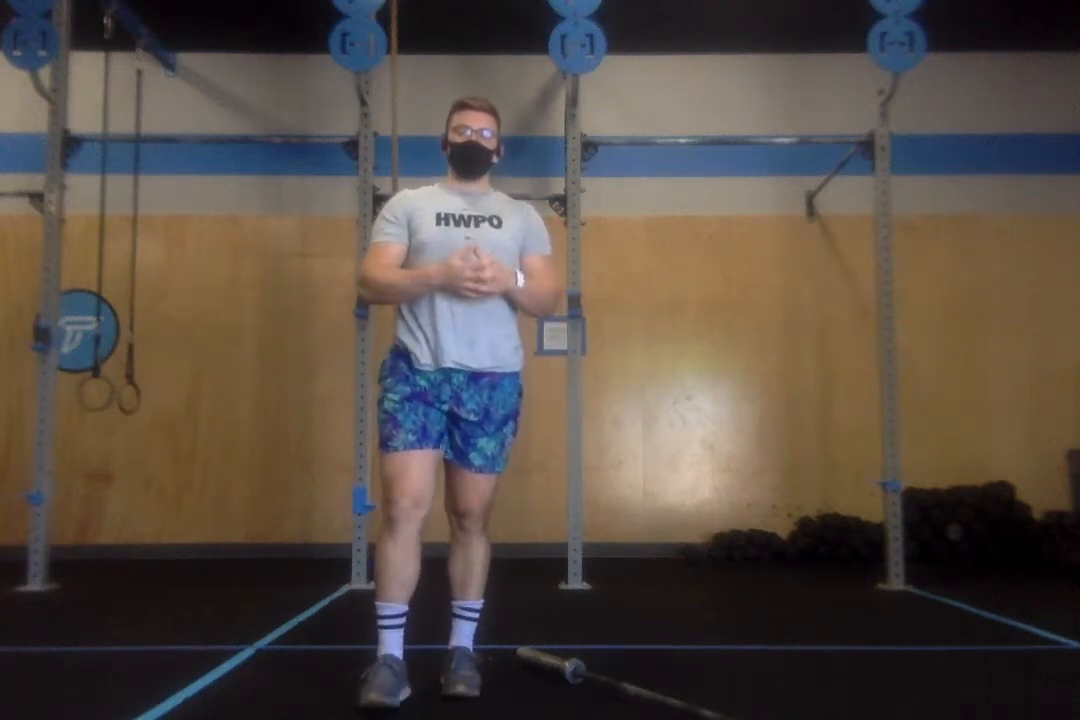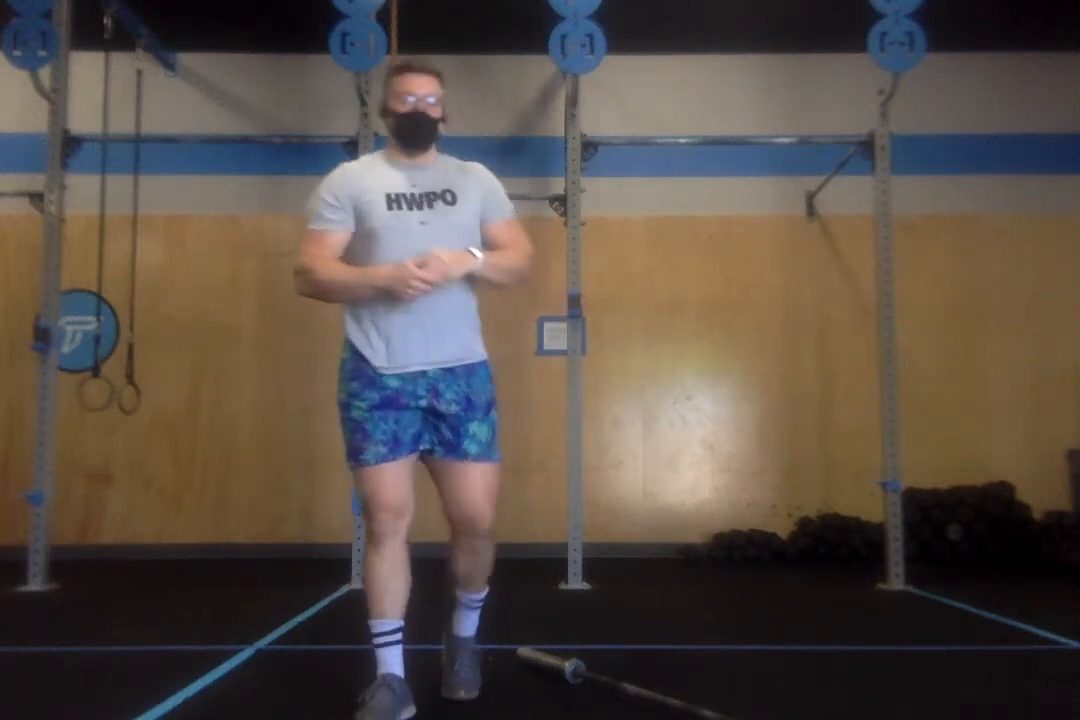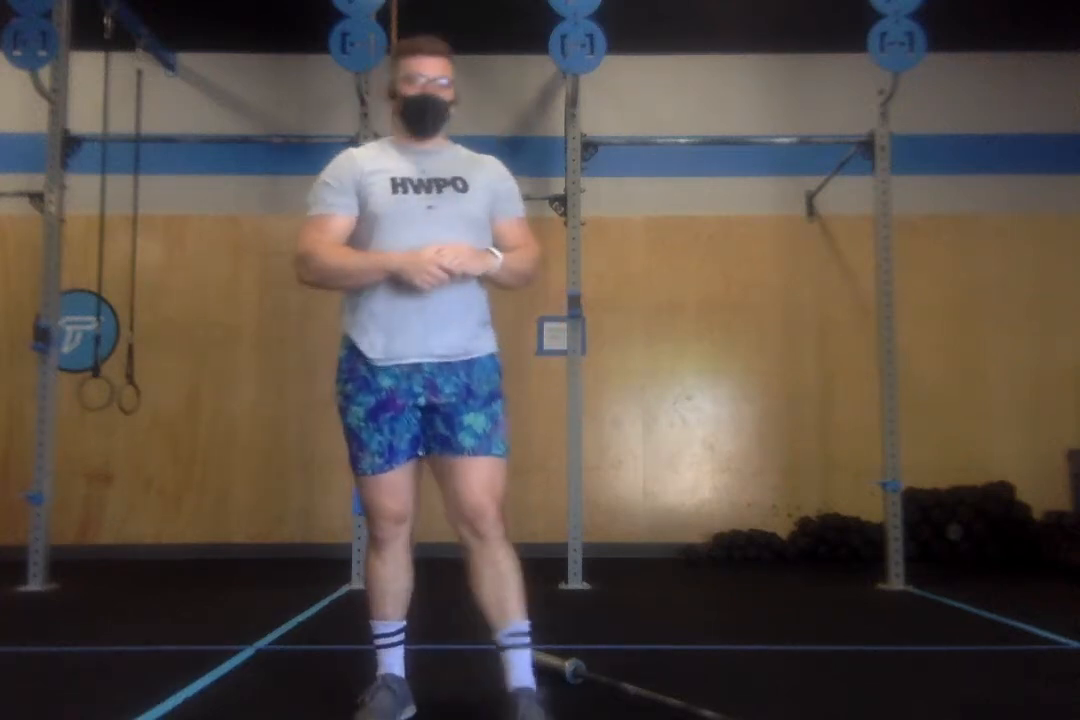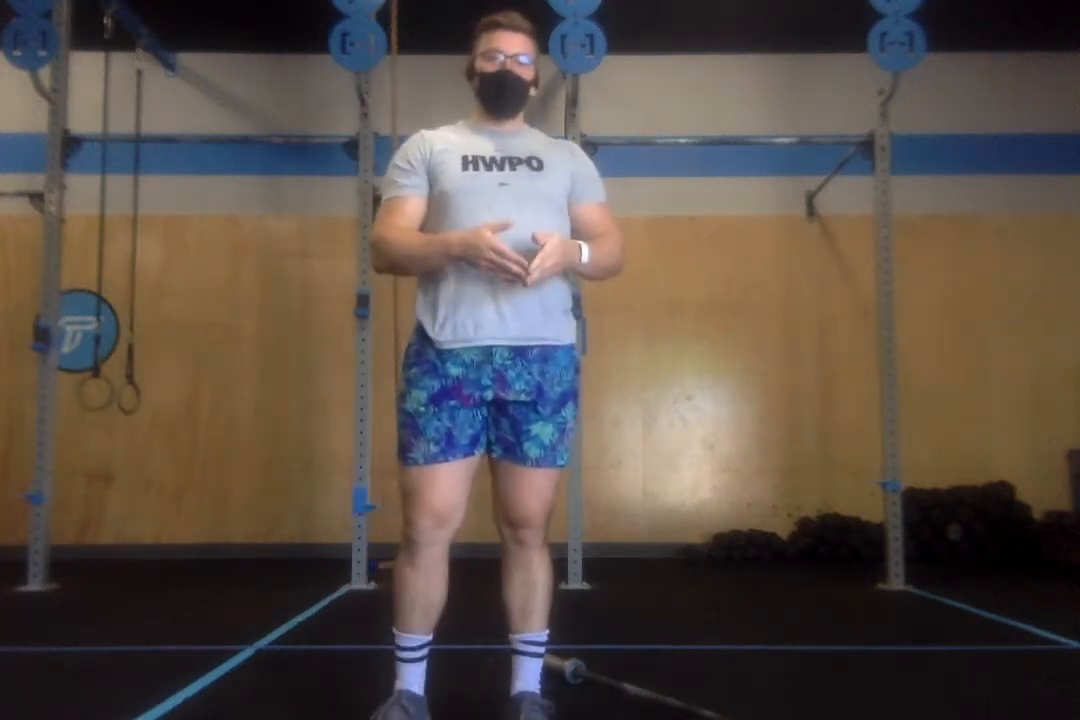
dt=0.7s
person 1, frame 1
left shoulder: (522, 216)
right shoulder: (407, 204)
left elbow: (548, 297)
right elbow: (369, 282)
left wrist: (508, 280)
right wrist: (437, 273)
left hip: (492, 381)
right hip: (414, 373)
left knee: (470, 518)
right knee: (405, 507)
left ankle: (461, 648)
right ankle: (389, 658)
person 1, frame 2
left shoulder: (476, 179)
right shoulder: (349, 181)
left elbow: (519, 260)
right elbow: (309, 272)
left wrist: (468, 259)
right wrist: (383, 276)
left hip: (461, 372)
right hip: (377, 375)
left knee: (475, 518)
right knee: (387, 520)
left ankle: (463, 632)
person 1, frame 3
left shoulder: (487, 171)
right shoulder: (352, 167)
left elbow: (528, 261)
right elbow: (310, 262)
left wrist: (485, 259)
right wrist: (395, 261)
left hip: (468, 368)
right hip: (377, 370)
left knee: (483, 521)
right knee: (388, 525)
person 1, frame 4
left shoulder: (567, 157)
right shoulder: (426, 148)
left elbow: (612, 250)
right elbow: (385, 248)
left wrist: (572, 251)
right wrist: (459, 244)
left hip: (543, 360)
right hip: (445, 359)
left knee: (526, 529)
right knee: (428, 526)
